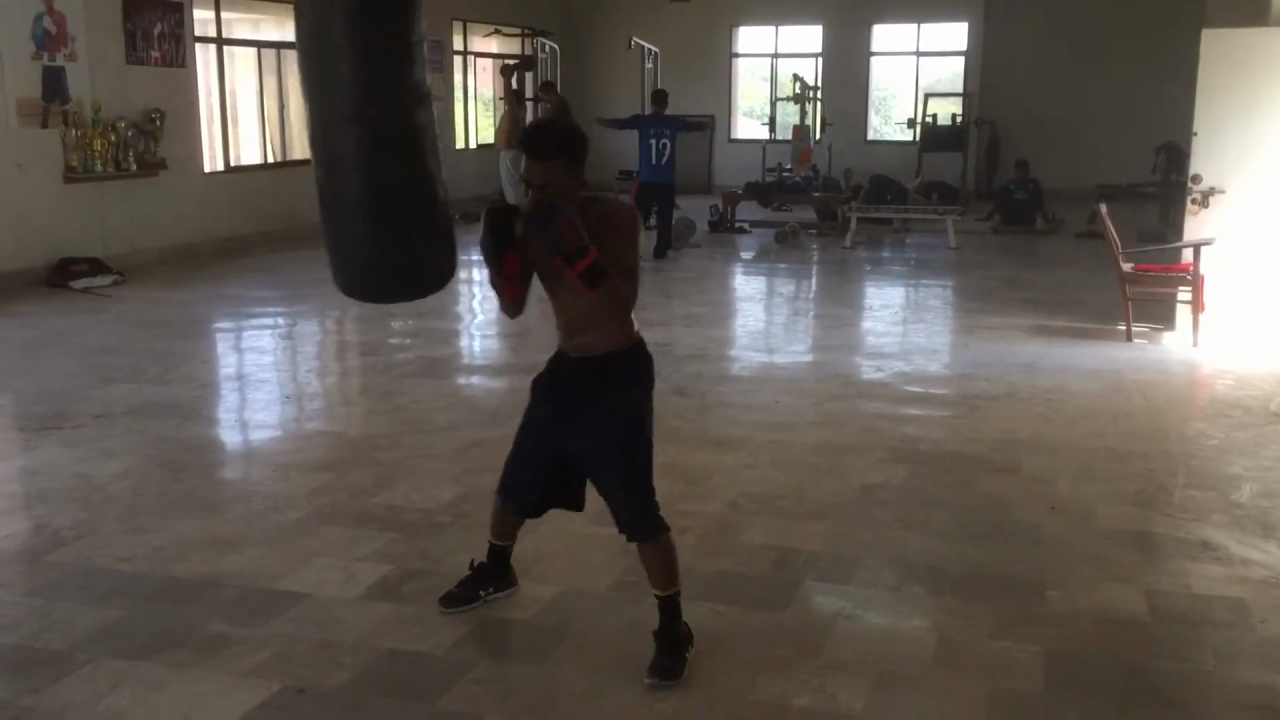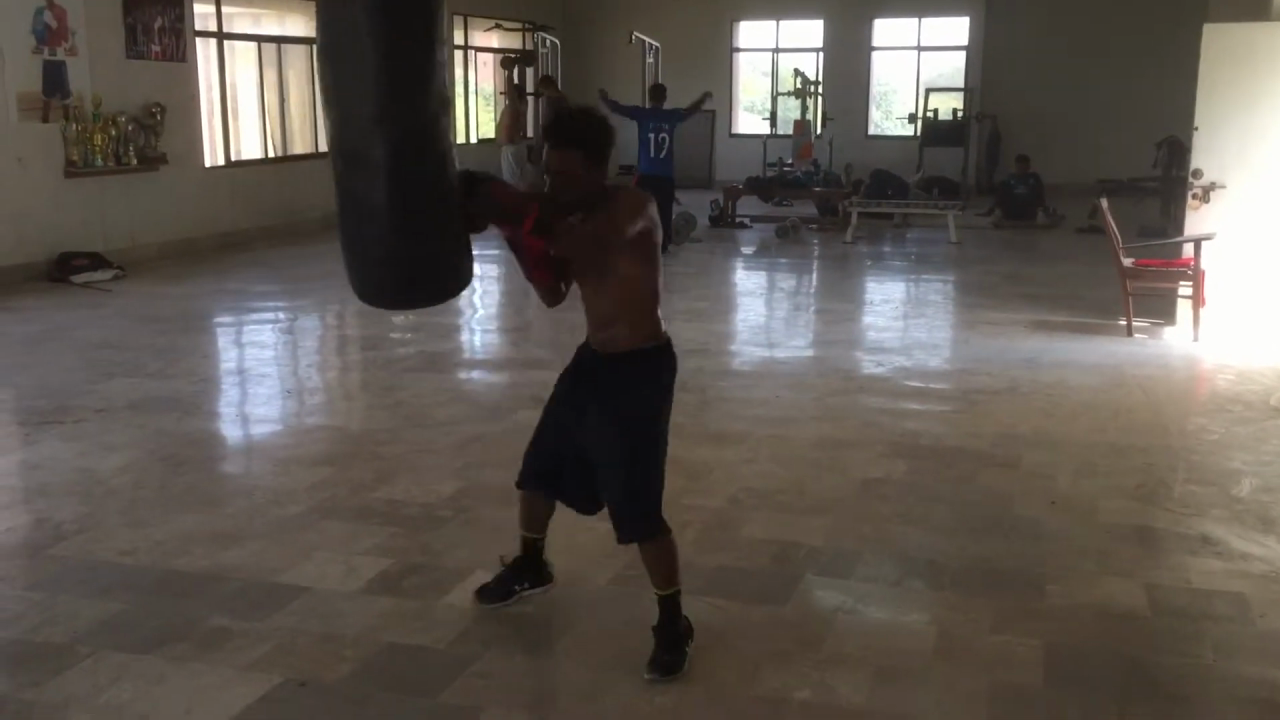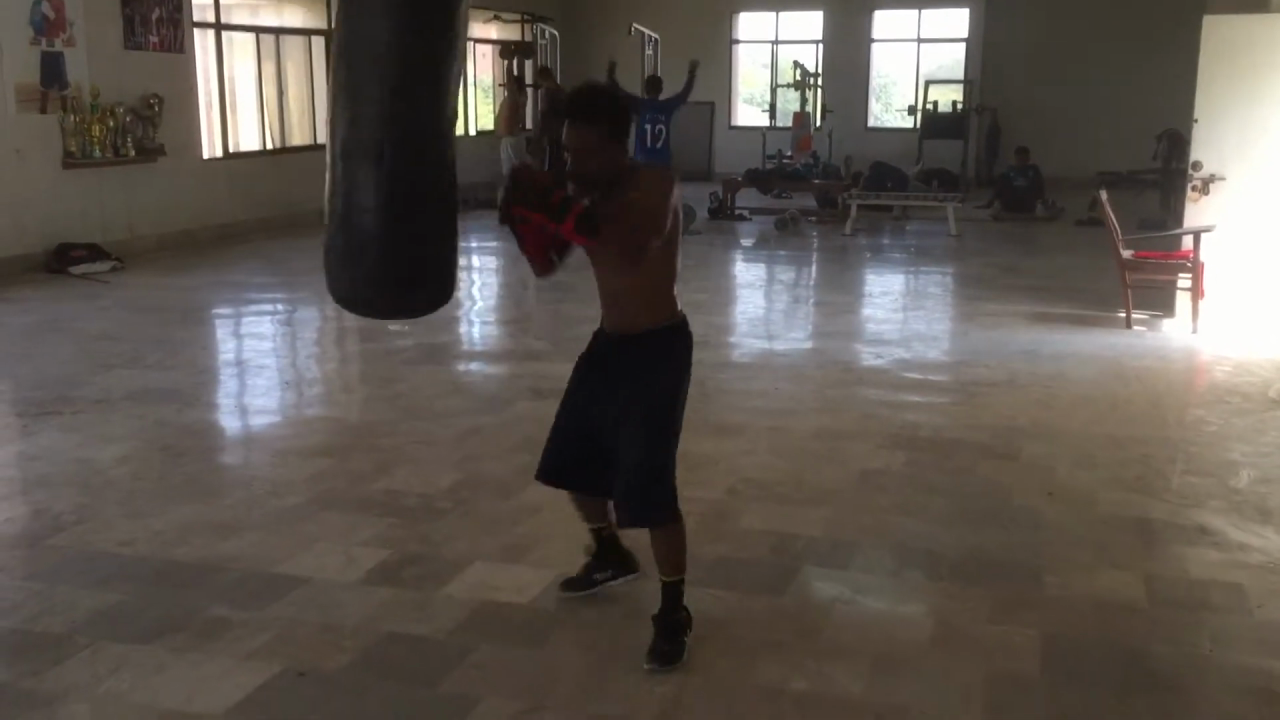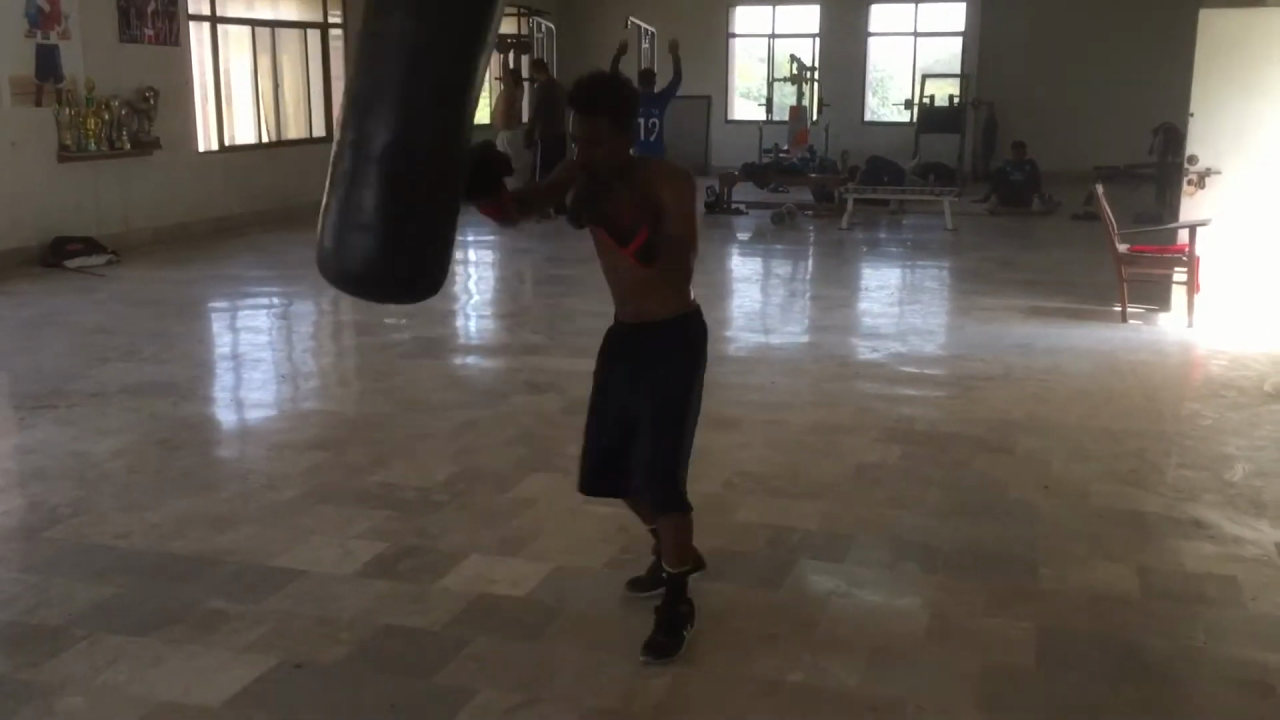
dt=0.1s
person 1, frame 1
left shoulder: (616, 218)
right shoulder: (526, 222)
left elbow: (622, 304)
right elbow: (511, 308)
left wrist: (574, 247)
right wrist: (504, 252)
left hip: (620, 371)
right hip: (566, 367)
left knee: (637, 507)
right knee: (518, 481)
left ankle: (673, 629)
right ankle: (495, 571)
person 1, frame 2
left shoulder: (633, 207)
right shoulder: (564, 210)
left elbow: (588, 252)
right elbow: (551, 294)
left wrist: (513, 208)
right wrist: (516, 229)
left hip: (642, 367)
right hip: (593, 360)
left knee: (637, 504)
right knee: (542, 466)
left ankle: (673, 624)
right ankle: (530, 564)
person 1, frame 3
left shoulder: (656, 185)
right shoulder: (582, 188)
left elbow: (635, 248)
right elbow: (545, 266)
left wrist: (552, 207)
right wrist: (533, 211)
left hip: (659, 348)
right hip: (608, 342)
left knee: (650, 489)
right knee: (567, 459)
left ankle: (673, 612)
right ankle: (610, 555)
person 1, frame 4
left shoulder: (672, 183)
right shoulder: (583, 175)
left elbow: (678, 274)
right elbow: (511, 210)
left wrist: (623, 225)
right wrist: (477, 182)
left hip: (674, 339)
right hip: (624, 337)
left knee: (659, 478)
right knee: (607, 464)
left ankle: (677, 599)
right ankle: (676, 559)
